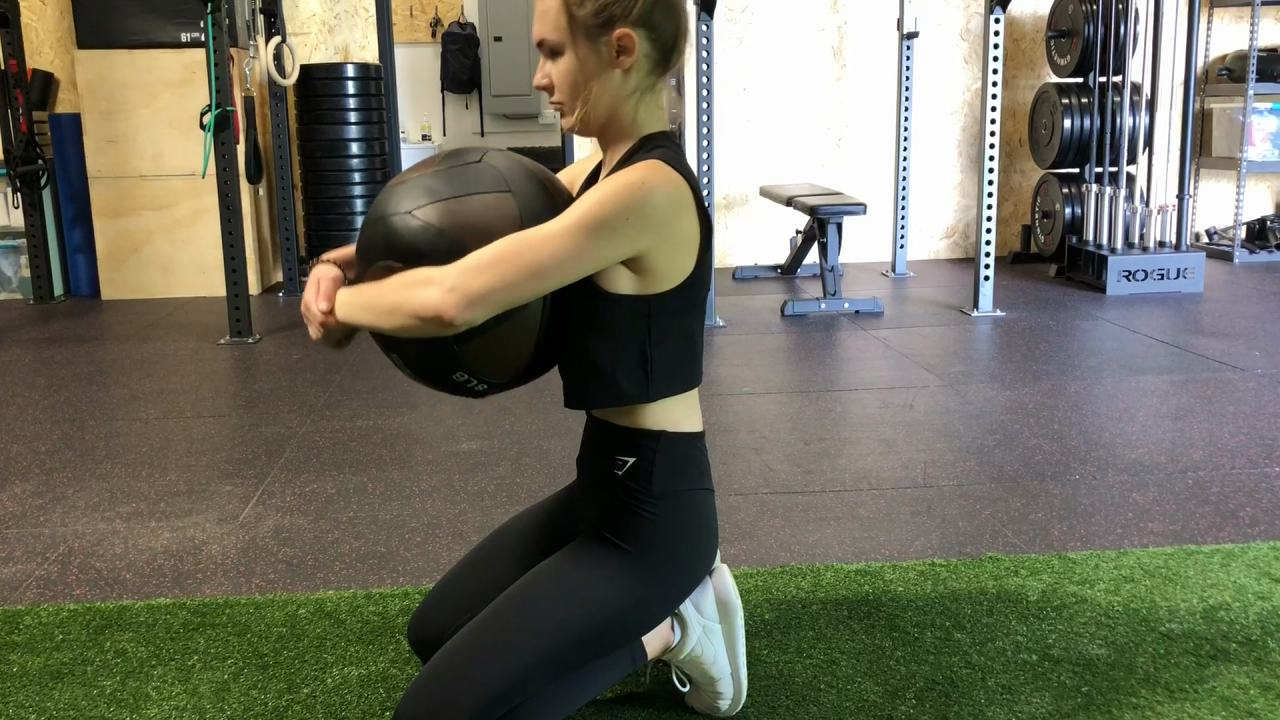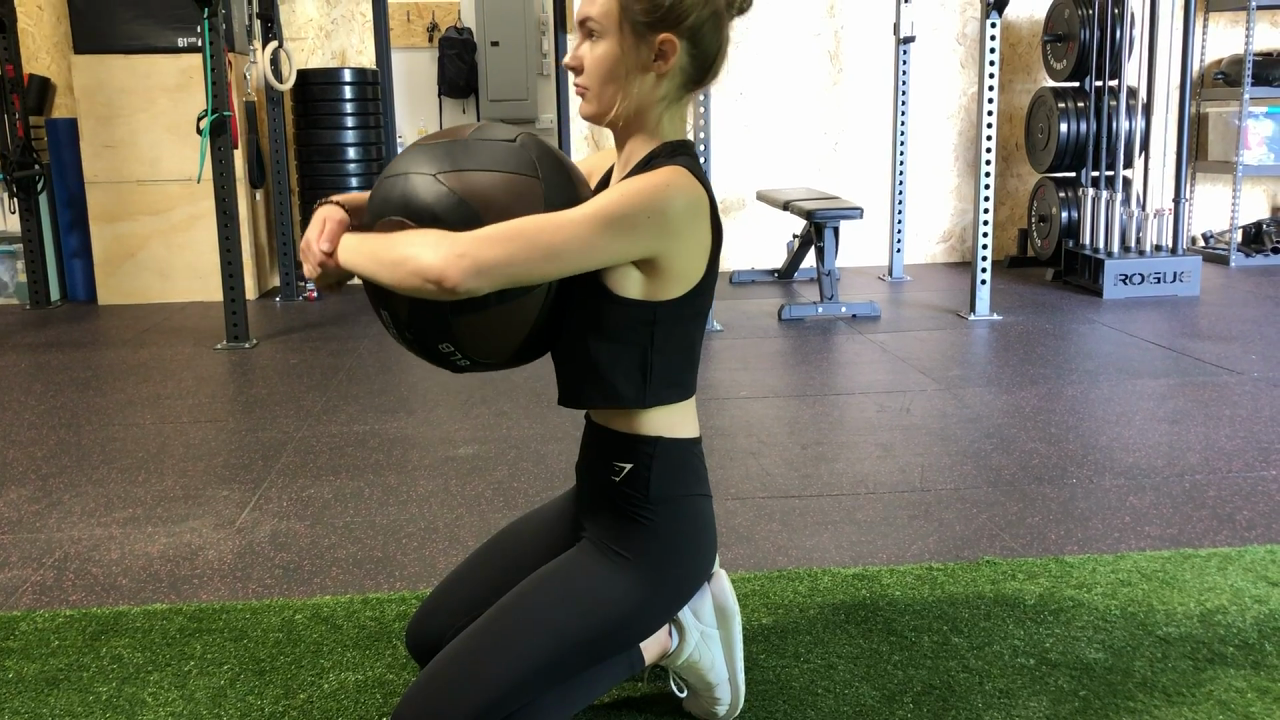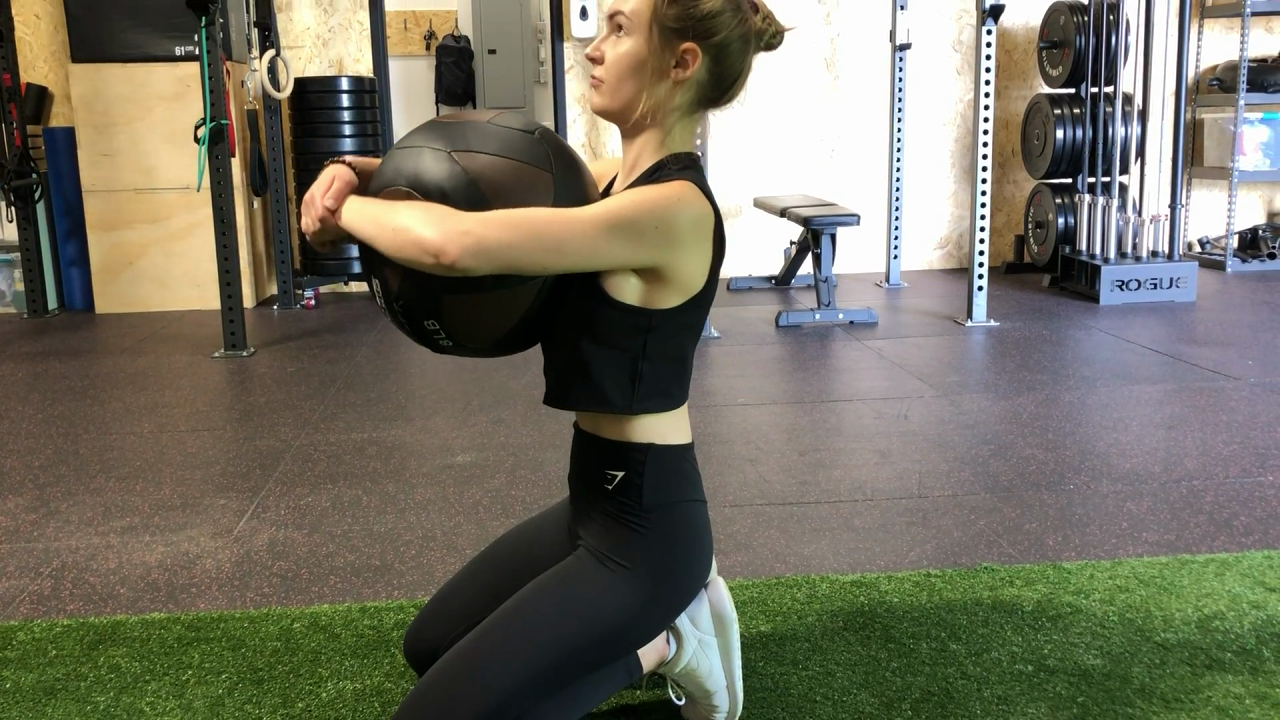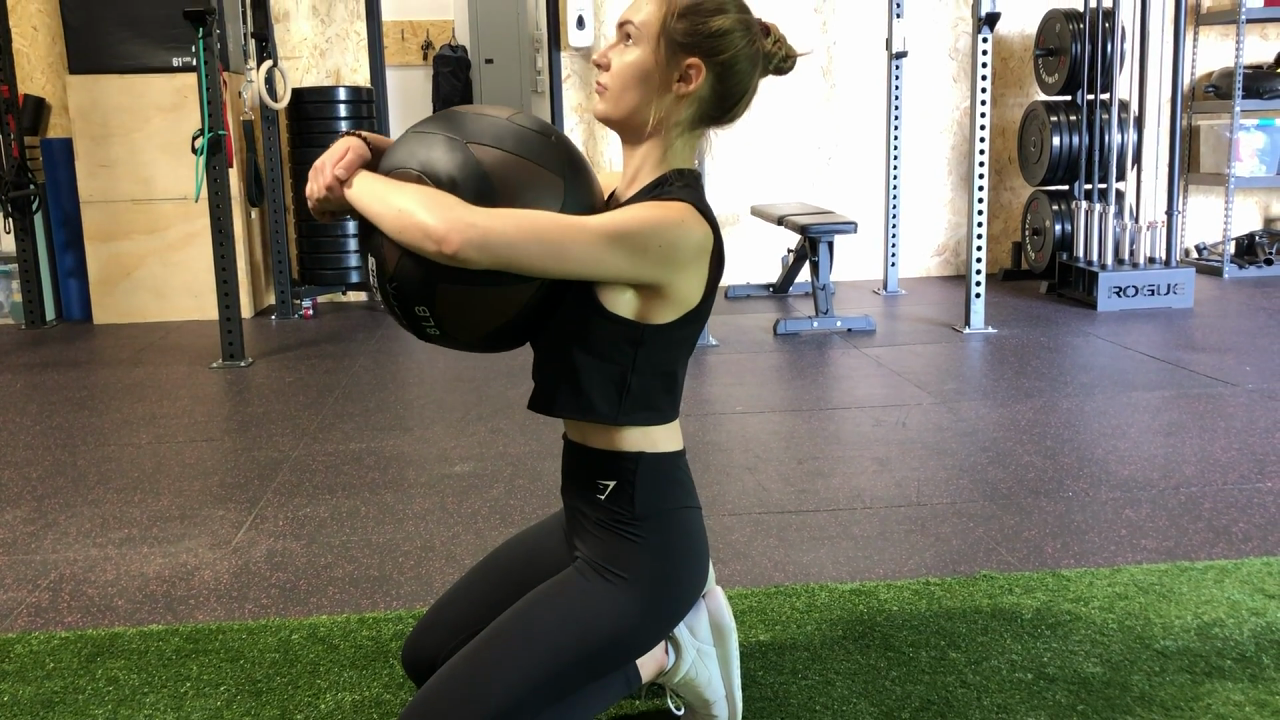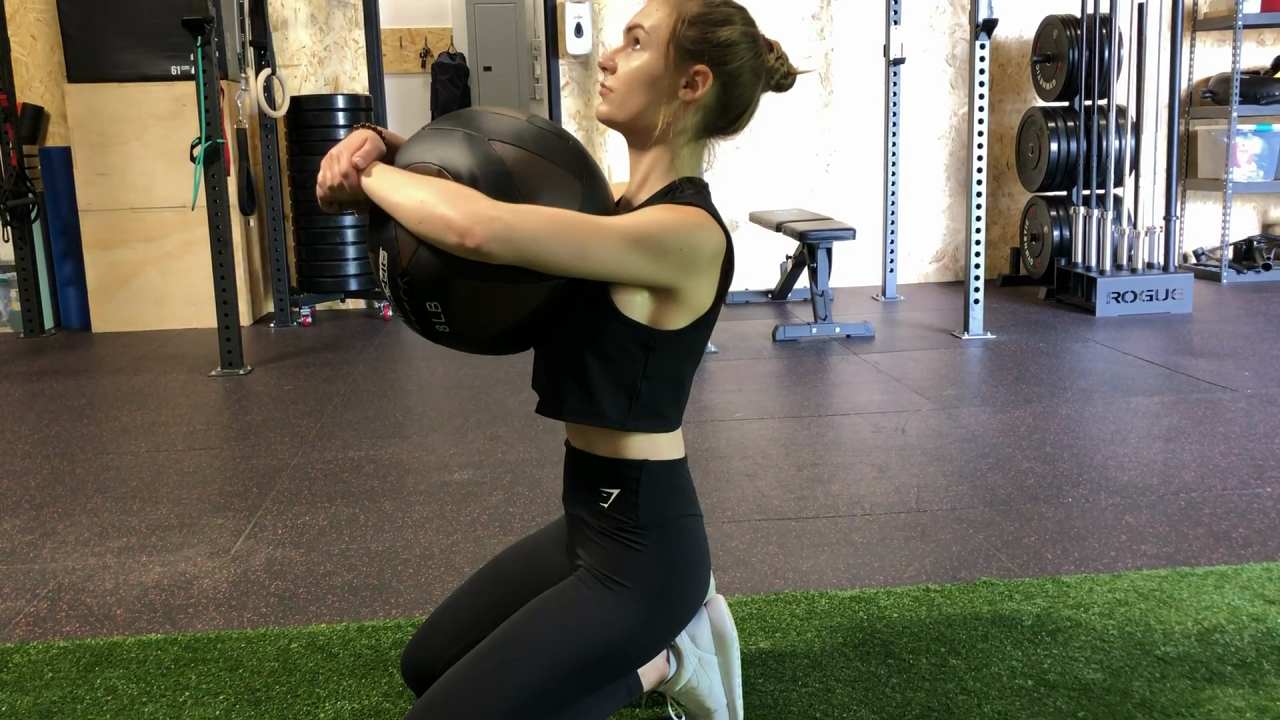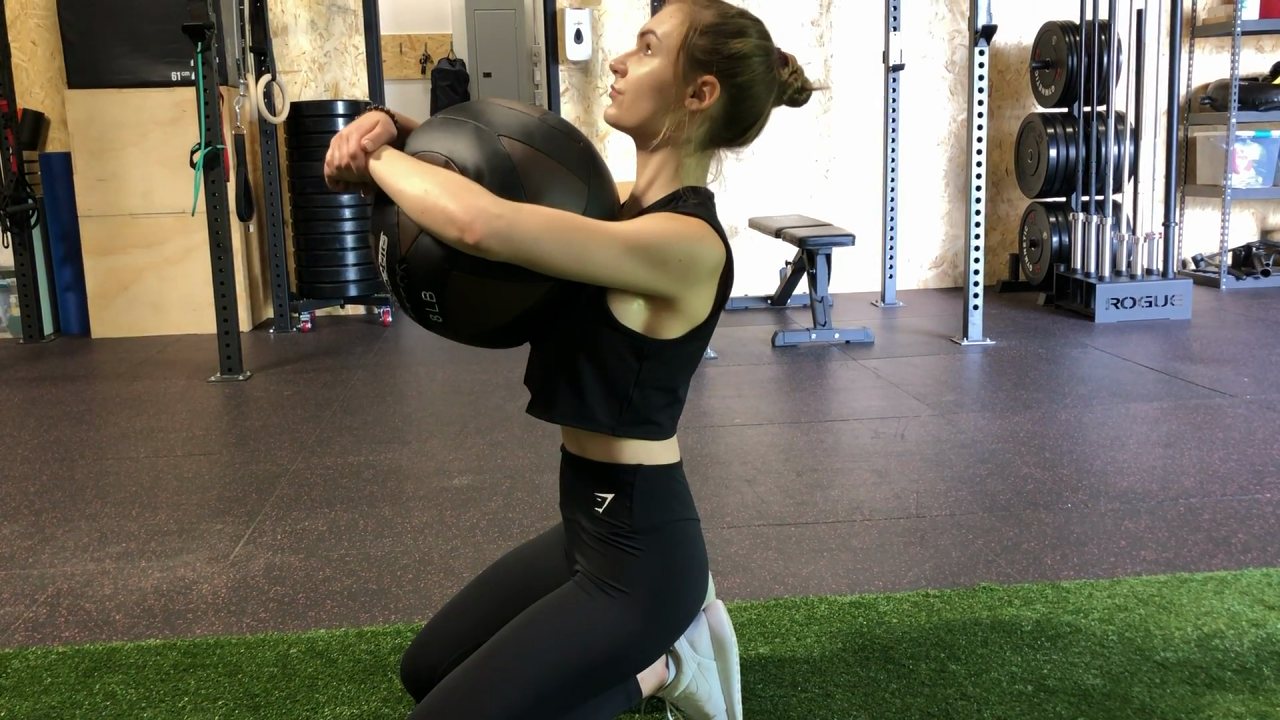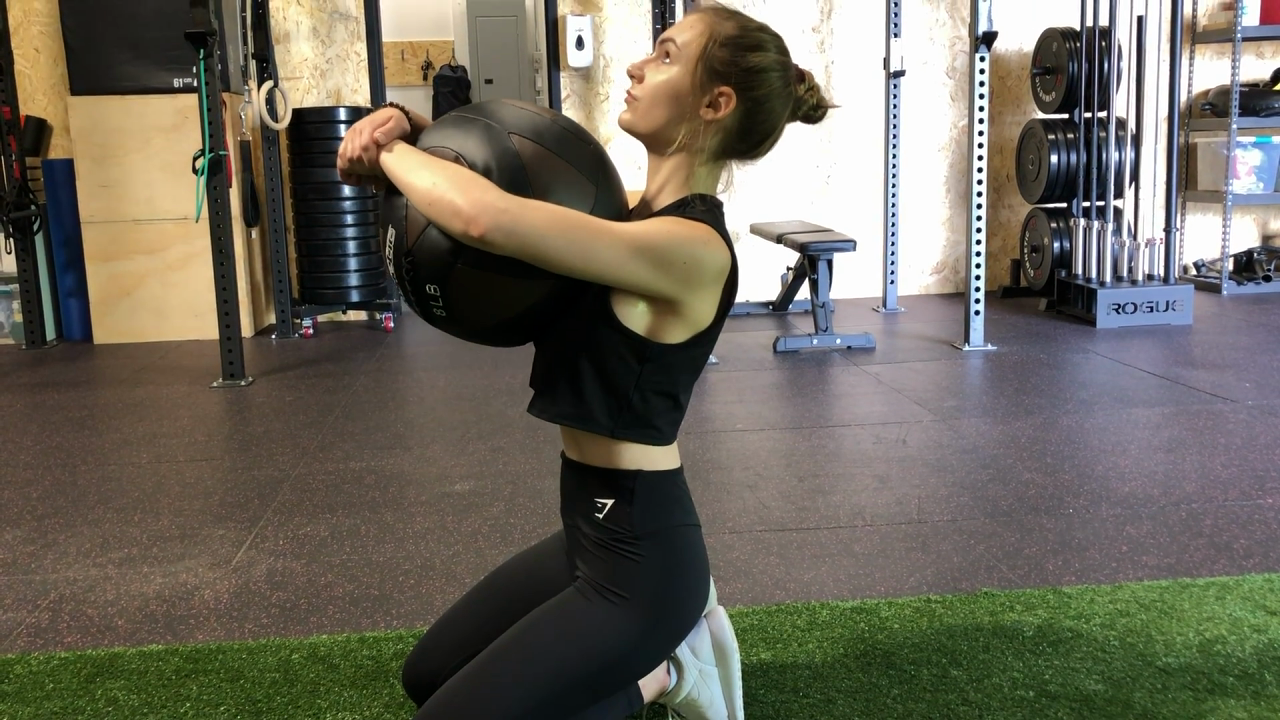
dt=0.4s
person 1, frame 1
left shoulder: (648, 188)
right shoulder: (607, 168)
left elbow: (450, 299)
left wrist: (341, 306)
right wrist: (341, 263)
left hip: (652, 511)
right hip: (608, 480)
right knee: (433, 633)
left ankle: (664, 629)
right ankle: (658, 608)
person 1, frame 2
left shoulder: (665, 195)
right shoulder: (616, 170)
left elbow: (454, 266)
left wrist: (344, 249)
right wrist: (345, 209)
left hip: (651, 515)
right hip: (607, 487)
right knee: (430, 637)
left ankle: (659, 636)
right ankle: (656, 616)
person 1, frame 3
left shoulder: (672, 207)
right shoulder: (619, 178)
left elbow: (456, 243)
left wrist: (346, 211)
right wrist: (354, 173)
left hip: (644, 523)
right hip: (600, 496)
right knee: (429, 647)
left ankle: (660, 643)
right ankle: (656, 621)
person 1, frame 4
left shoulder: (672, 225)
right shoulder: (626, 192)
left elbow: (457, 235)
left wrist: (353, 184)
right wrist: (367, 148)
left hip: (638, 537)
right hip: (596, 508)
right knee: (426, 656)
left ankle: (658, 653)
right ankle: (658, 629)
person 1, frame 5
left shoulder: (686, 231)
right shoulder: (628, 203)
left elbow: (478, 228)
left wrist: (370, 176)
right wrist: (379, 143)
left hip: (640, 544)
right hip: (594, 516)
left ankle: (660, 662)
right ankle: (656, 643)
person 1, frame 6
left shoulder: (686, 241)
right shoulder: (633, 203)
left elbow: (480, 223)
left wrist: (378, 160)
right wrist: (392, 125)
left hip: (638, 551)
right hip: (596, 522)
right ankle: (657, 645)
person 1, frame 7
left shoulder: (691, 245)
right shoulder: (643, 211)
left elbow: (485, 218)
right elbow: (501, 173)
left wrist: (387, 152)
right wrist: (404, 123)
left hip: (638, 556)
right hip: (597, 527)
right ankle: (655, 655)
